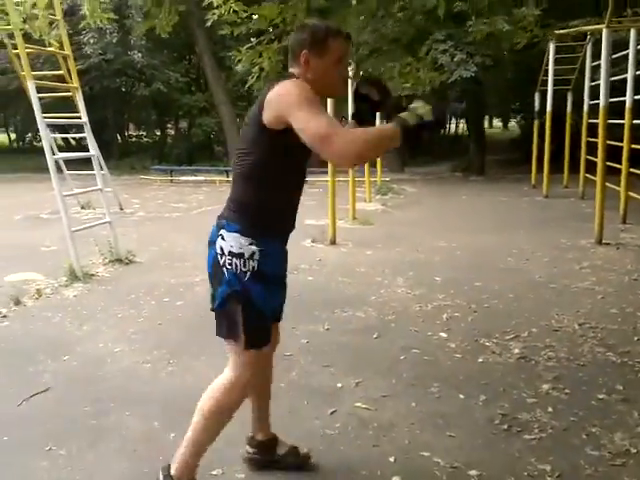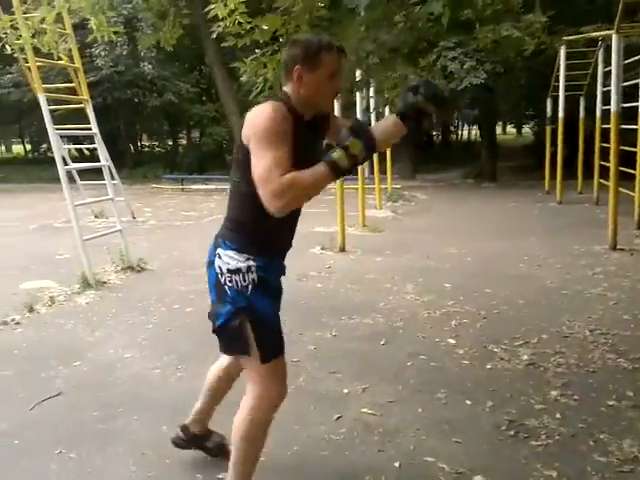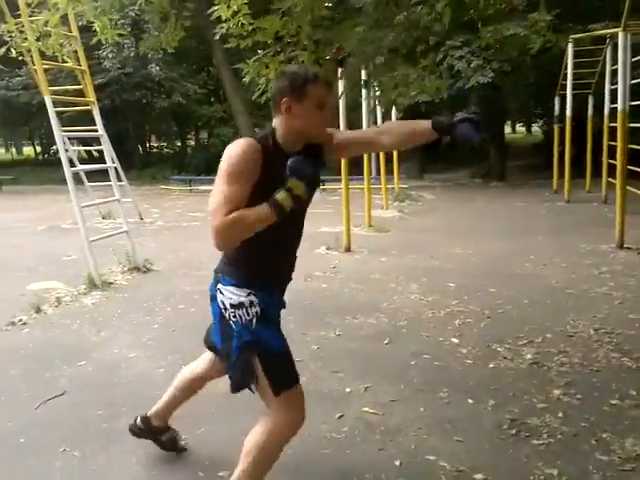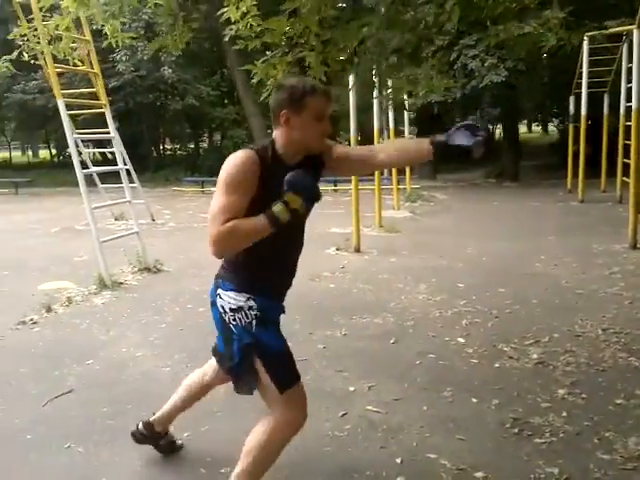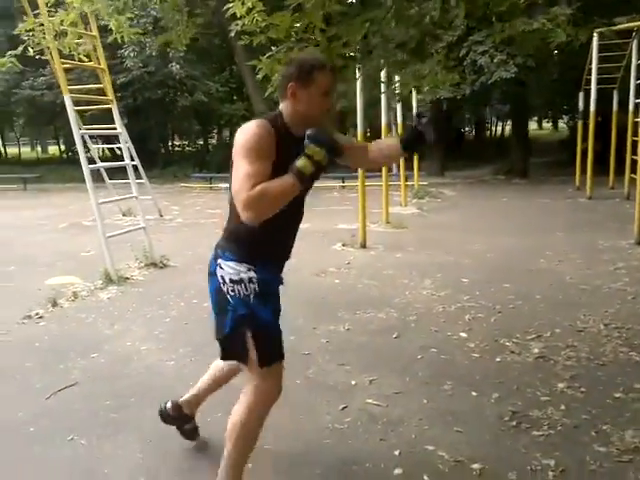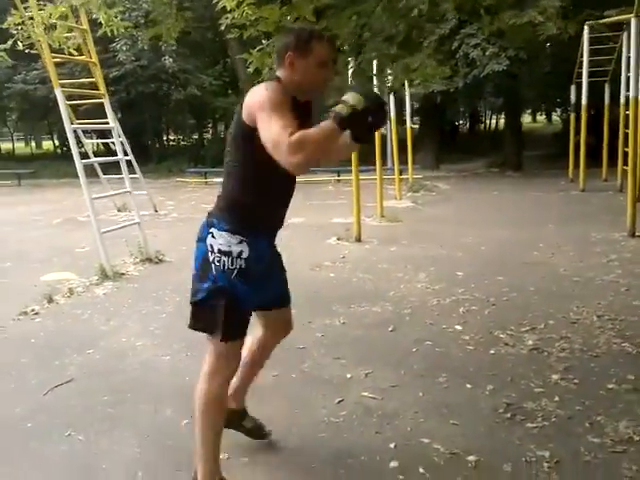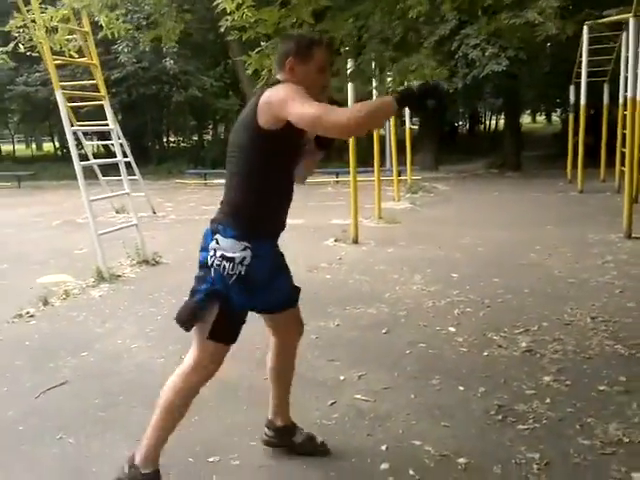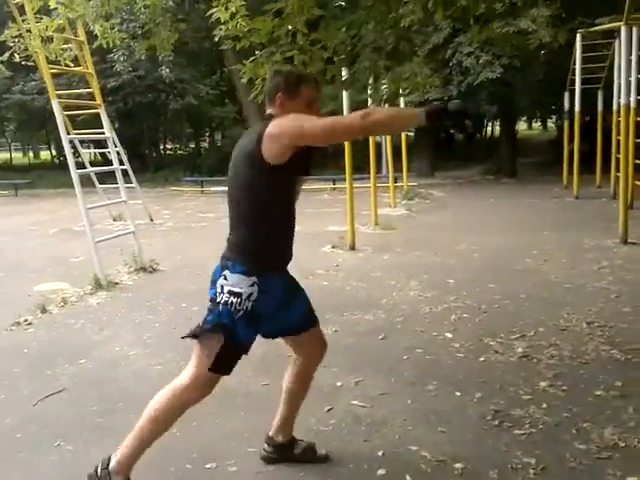
dt=0.1s
person 1, frame 1
left shoulder: (302, 101)
right shoulder: (290, 94)
left elbow: (345, 145)
right elbow: (345, 153)
right wrist: (408, 122)
left hip: (265, 244)
right hip: (240, 246)
left knee: (264, 343)
right knee: (248, 370)
left ankle: (262, 441)
person 1, frame 2
left shoulder: (314, 118)
right shoulder: (269, 118)
left elbow: (371, 143)
right elbow: (278, 199)
left wrist: (405, 114)
right wrist: (338, 161)
left hip: (263, 259)
right hip: (241, 262)
left knee: (242, 356)
right knee: (269, 385)
left ankle: (194, 427)
person 1, frame 3
left shoulder: (315, 144)
right shoulder: (246, 152)
left elbow: (378, 137)
right elbow: (221, 233)
left wrist: (442, 125)
right wrist: (287, 197)
left hip: (263, 293)
right hip: (241, 297)
left knee: (216, 363)
right knee: (288, 413)
left ankle: (152, 421)
person 1, frame 4
left shoulder: (316, 156)
right shoulder: (245, 163)
left elbow: (379, 156)
right elbow: (219, 242)
left wrist: (442, 143)
right wrist: (283, 210)
left hip: (264, 297)
right hip: (242, 299)
left knee: (221, 371)
right knee: (289, 412)
left ankle: (154, 426)
person 1, frame 5
left shoulder: (312, 132)
right shoulder: (256, 135)
left elbow: (369, 156)
right elbow: (250, 209)
left wrist: (407, 140)
right wrist: (307, 165)
left hip: (266, 267)
right hip: (240, 271)
left knee: (252, 357)
right knee: (267, 388)
left ankle: (182, 407)
person 1, frame 6
left shoulder: (299, 103)
right shoulder: (266, 94)
left elbow: (328, 154)
right elbow: (296, 158)
left wrist: (358, 130)
right wrist: (344, 112)
left hip: (259, 240)
right hip: (230, 242)
left knee: (278, 326)
right knee: (224, 357)
left ankle: (233, 403)
person 1, frame 7
left shoulder: (282, 111)
right shoulder: (278, 97)
left elbow: (296, 173)
right elbow: (343, 122)
left wrist: (317, 143)
right wrist: (402, 98)
left hip: (261, 245)
right hip: (233, 248)
left knee: (288, 330)
right knee: (205, 360)
left ankle: (280, 425)
person 1, frame 8
left shoulder: (270, 142)
right shoulder: (282, 131)
right elbow: (361, 124)
left wrist: (303, 166)
right wrist: (429, 114)
left hip: (271, 276)
right hip: (244, 280)
left knee: (313, 348)
right knee: (197, 382)
left ankle: (279, 441)
